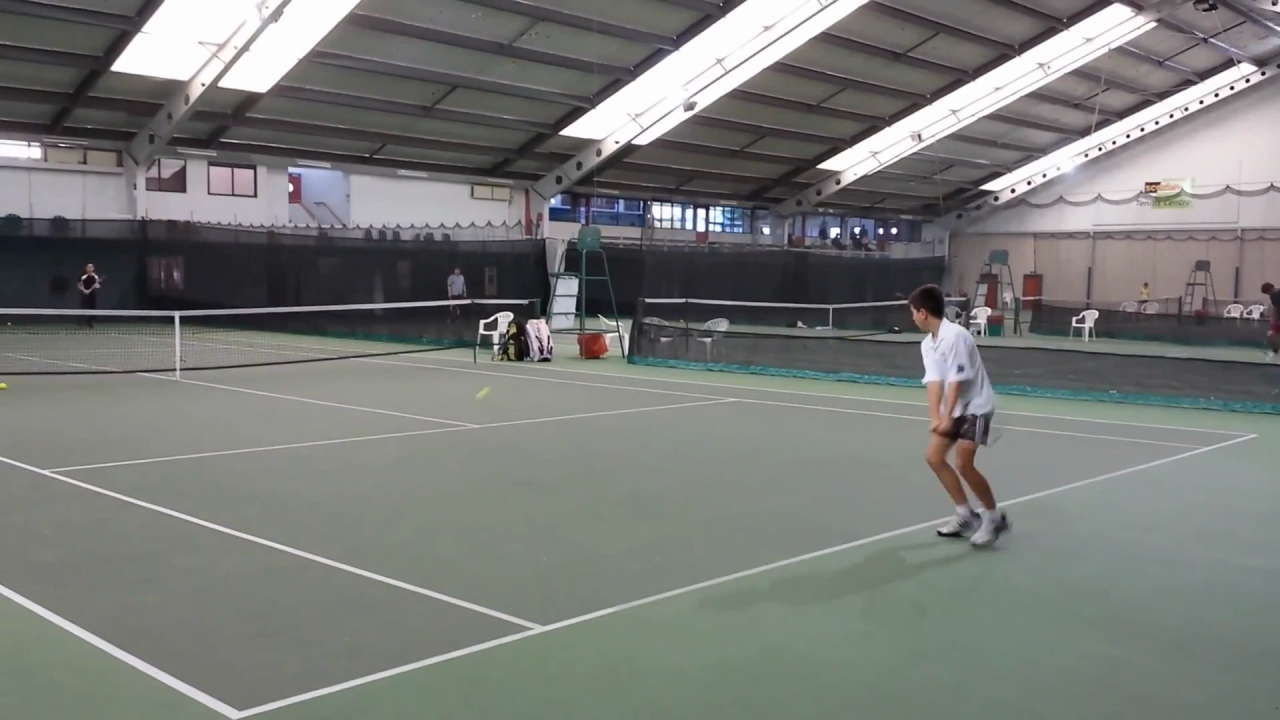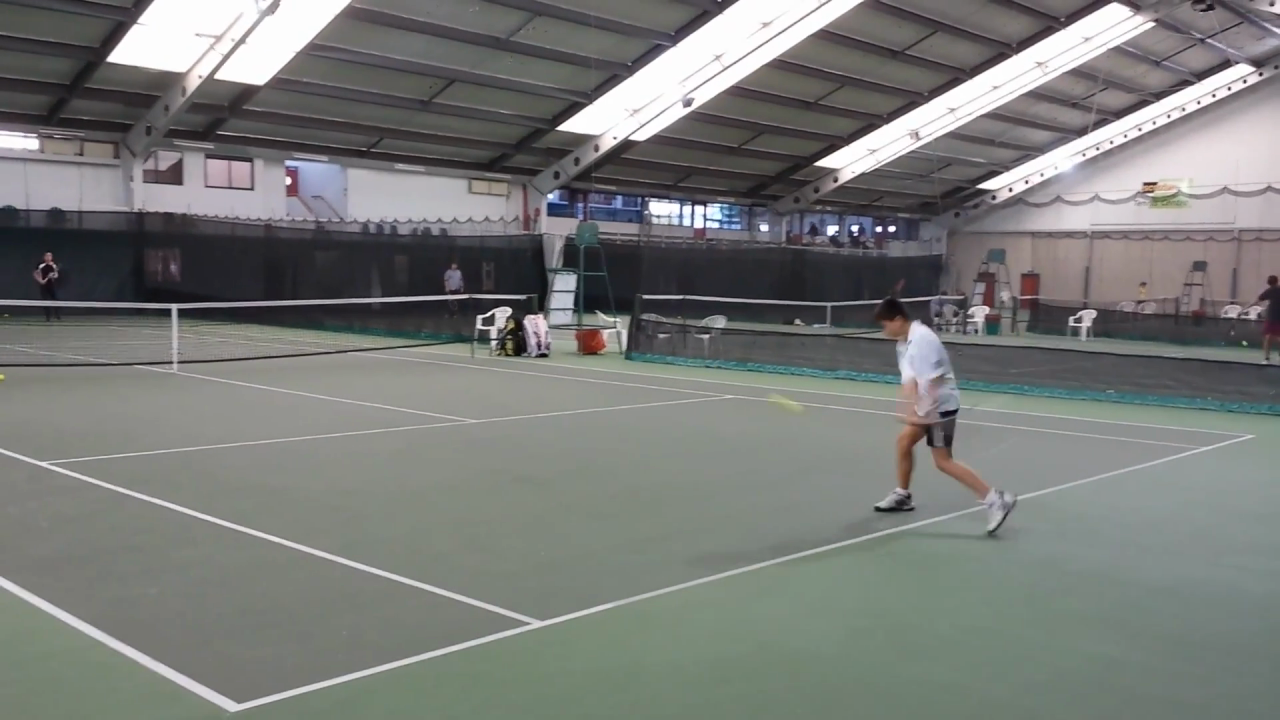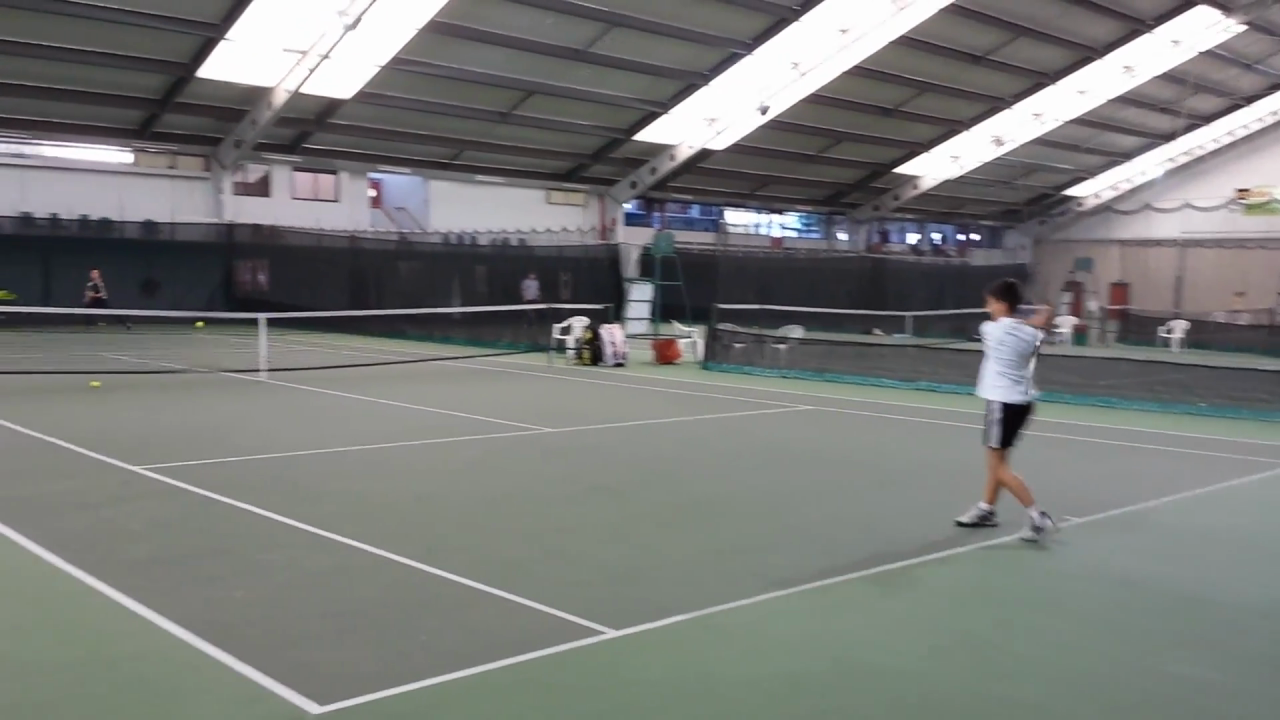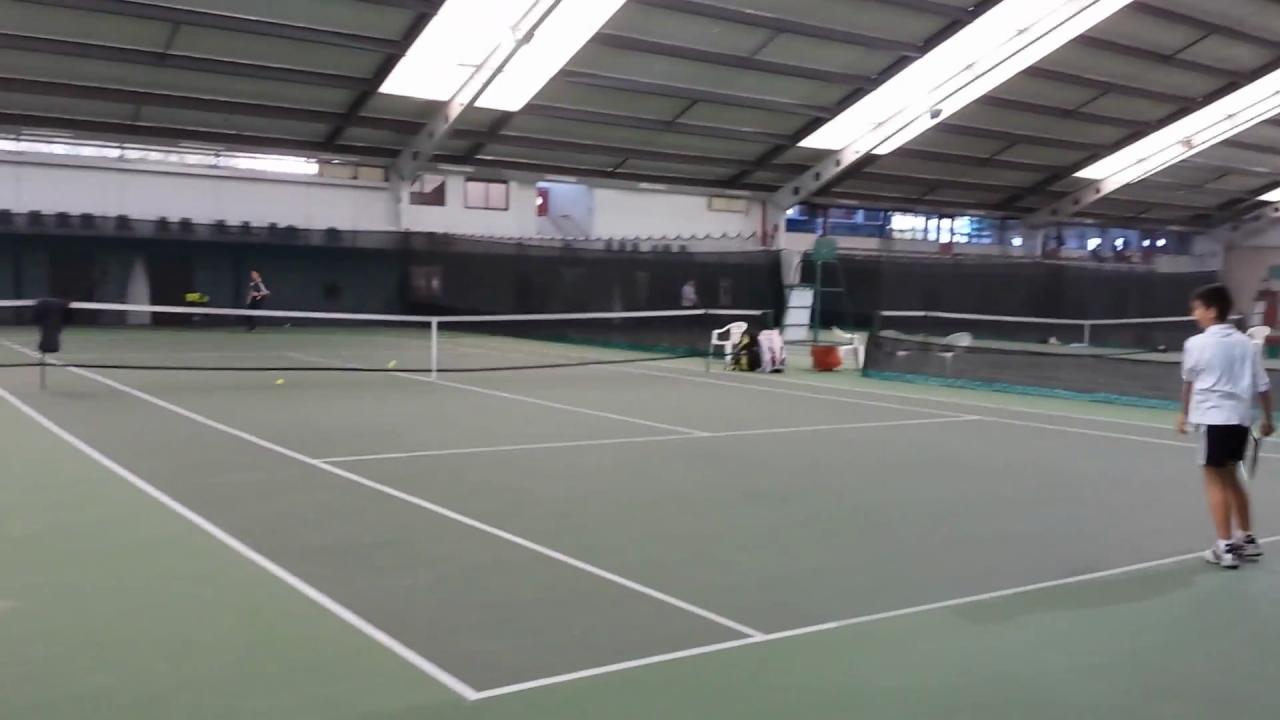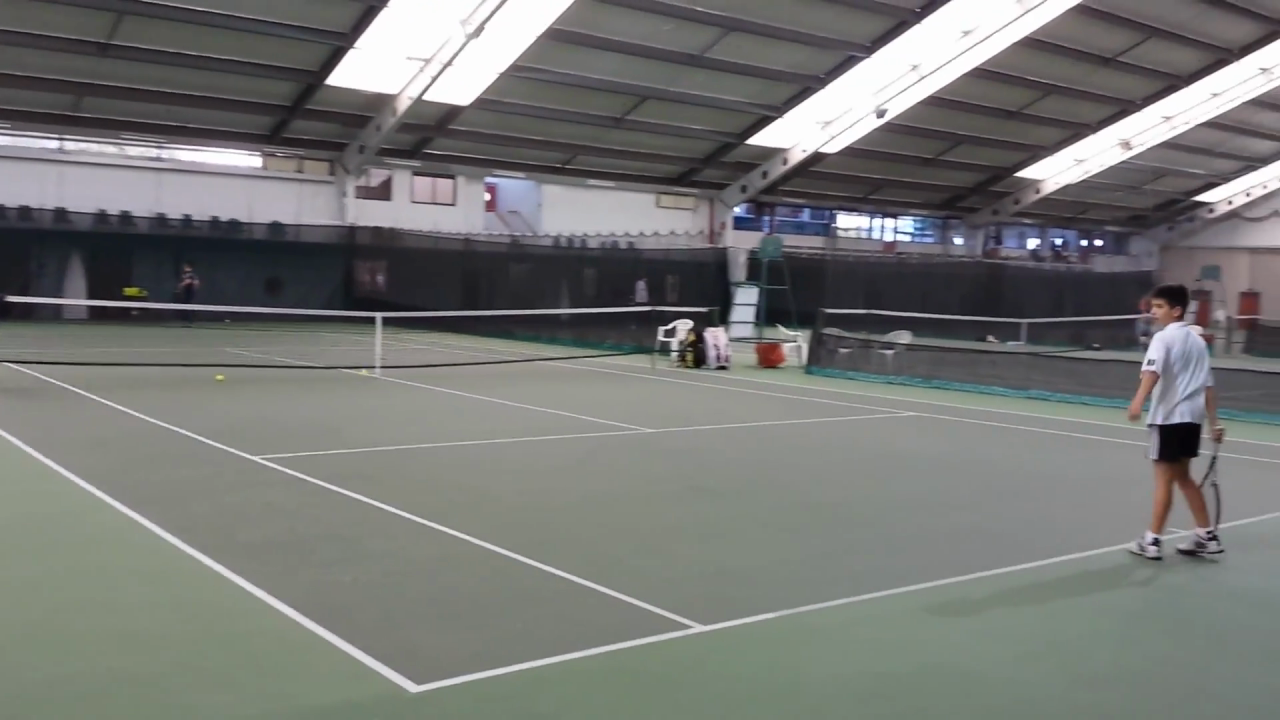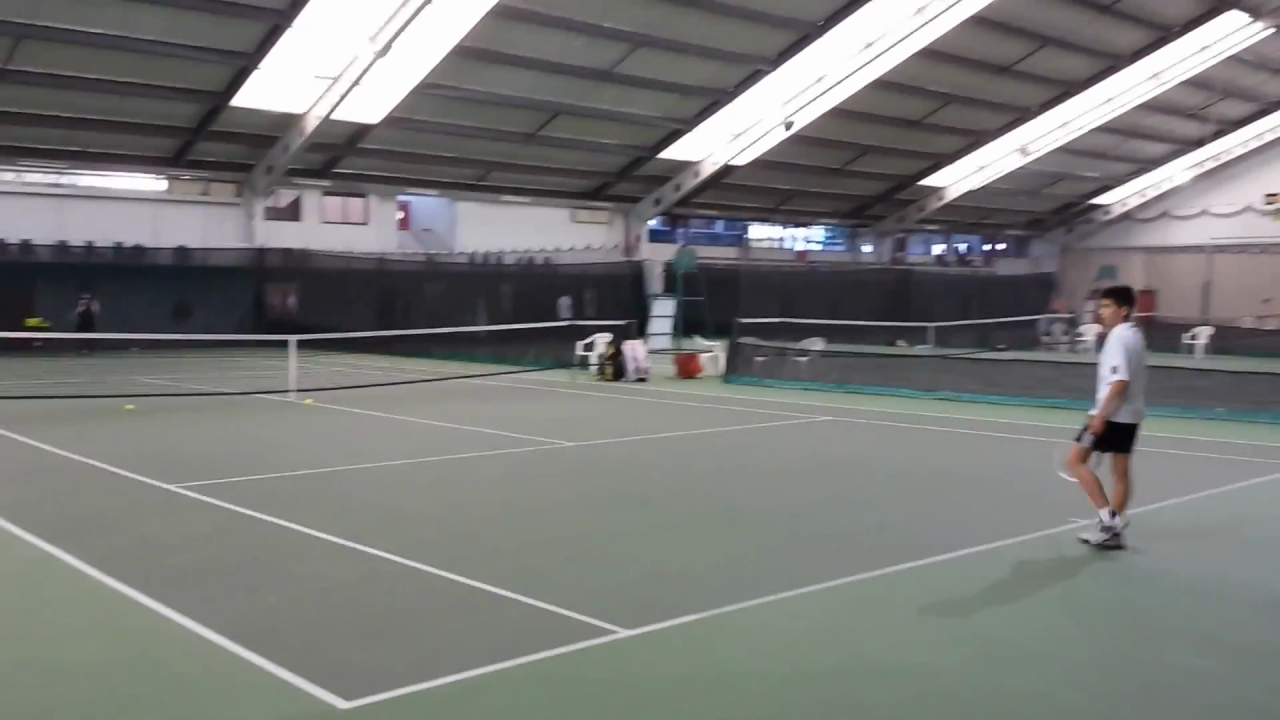
dt=0.5s
person 1, frame 1
left shoulder: (956, 335)
right shoulder: (927, 344)
left elbow: (958, 379)
right elbow: (932, 382)
left wrist: (948, 415)
right wrist: (935, 416)
left hip: (977, 407)
right hip: (951, 410)
left knee: (964, 464)
right knee: (934, 458)
left ankle: (994, 517)
right ankle: (966, 514)
person 1, frame 2
left shoulder: (923, 339)
right shoulder: (904, 346)
left elbow: (934, 379)
right elbow: (909, 381)
left wrist: (925, 409)
right wrist: (910, 409)
left hip: (941, 405)
right hip: (926, 406)
left knee: (944, 462)
right knee: (903, 442)
left ankle: (996, 500)
right ankle: (902, 495)
person 1, frame 3
left shoulder: (989, 329)
right shoulder: (1031, 334)
left wrist: (1032, 322)
right wrist: (1038, 324)
left hip: (1002, 401)
right hip: (1023, 400)
left knee: (999, 464)
right knee: (997, 457)
left ankle: (1037, 515)
right ankle: (986, 509)
person 1, frame 4
left shoulder: (1196, 344)
right shoulder: (1246, 344)
left elbow: (1188, 383)
right elbow: (1262, 386)
left wrist: (1183, 413)
right wrist: (1268, 418)
left hip: (1212, 419)
right hip: (1240, 419)
left knee: (1215, 482)
right knee: (1230, 478)
left ankle: (1226, 548)
right ankle: (1246, 539)
person 1, frame 5
left shoulder: (1164, 338)
right shoulder: (1197, 341)
left elbow: (1151, 372)
right elbow: (1207, 385)
left wrist: (1138, 401)
right wrist: (1214, 422)
left hip: (1169, 417)
right hip: (1192, 416)
left knee: (1163, 479)
right knee: (1182, 476)
left ankle: (1152, 541)
right ankle: (1207, 536)
person 1, frame 6
left shoulder: (1118, 337)
right shoulder: (1135, 336)
left elbow: (1120, 381)
left wrist: (1100, 413)
left hip: (1112, 415)
right hip: (1131, 414)
left knee: (1076, 460)
right knee: (1121, 471)
left ankle: (1108, 517)
right ankle: (1112, 528)
